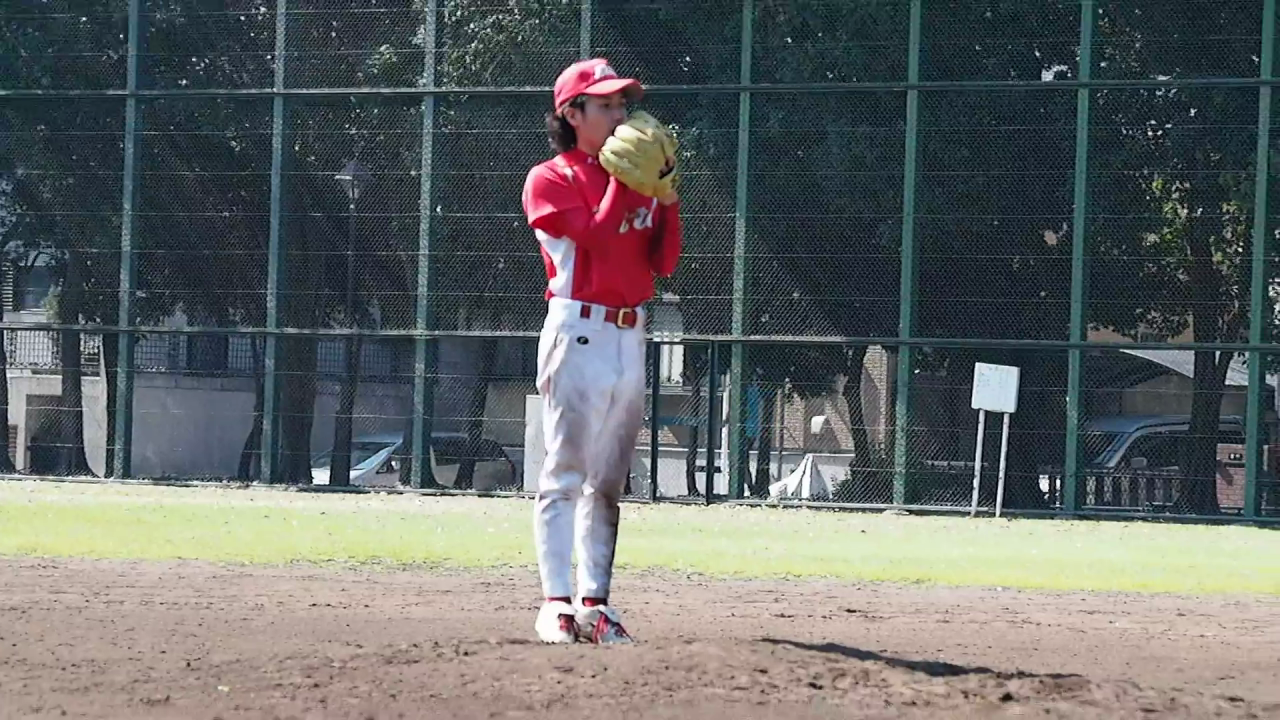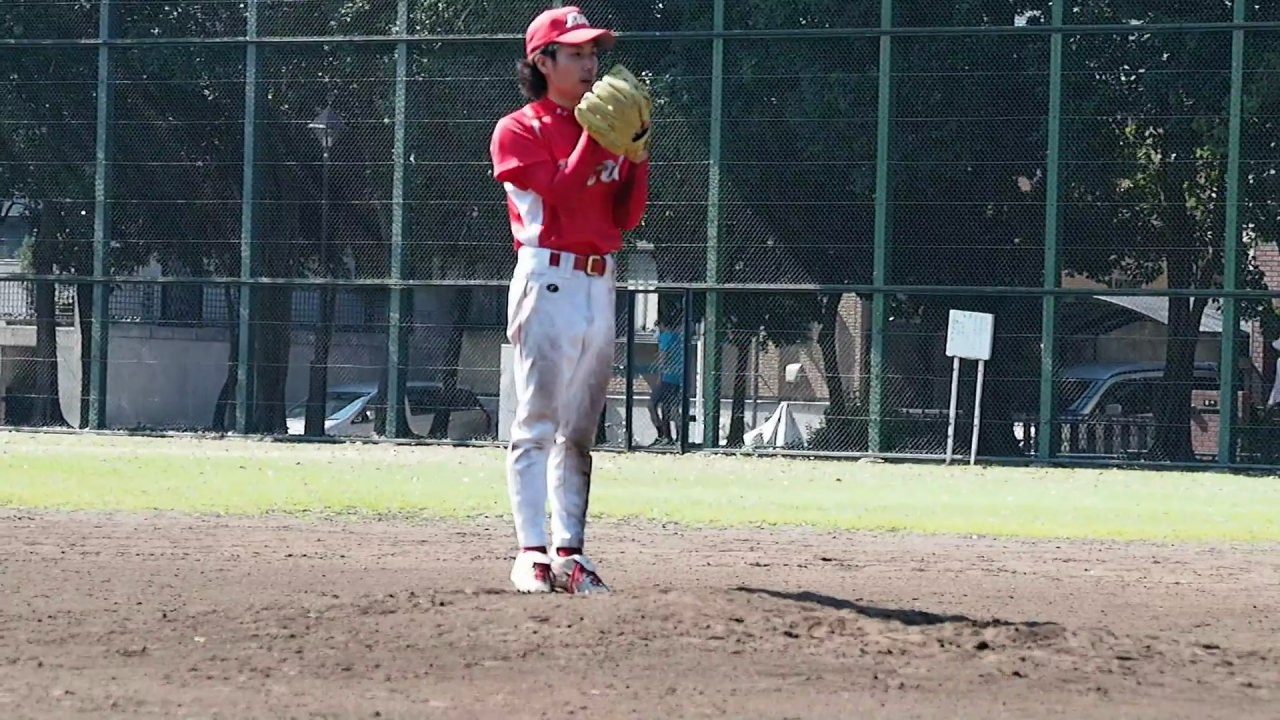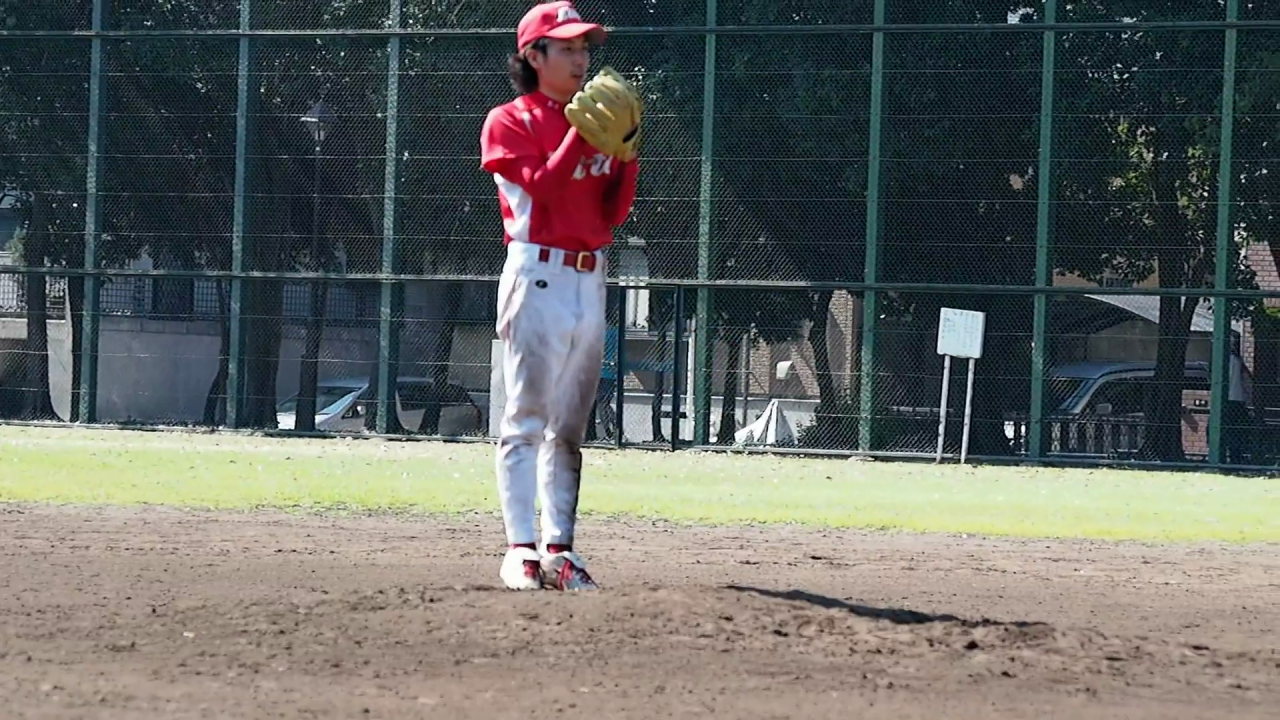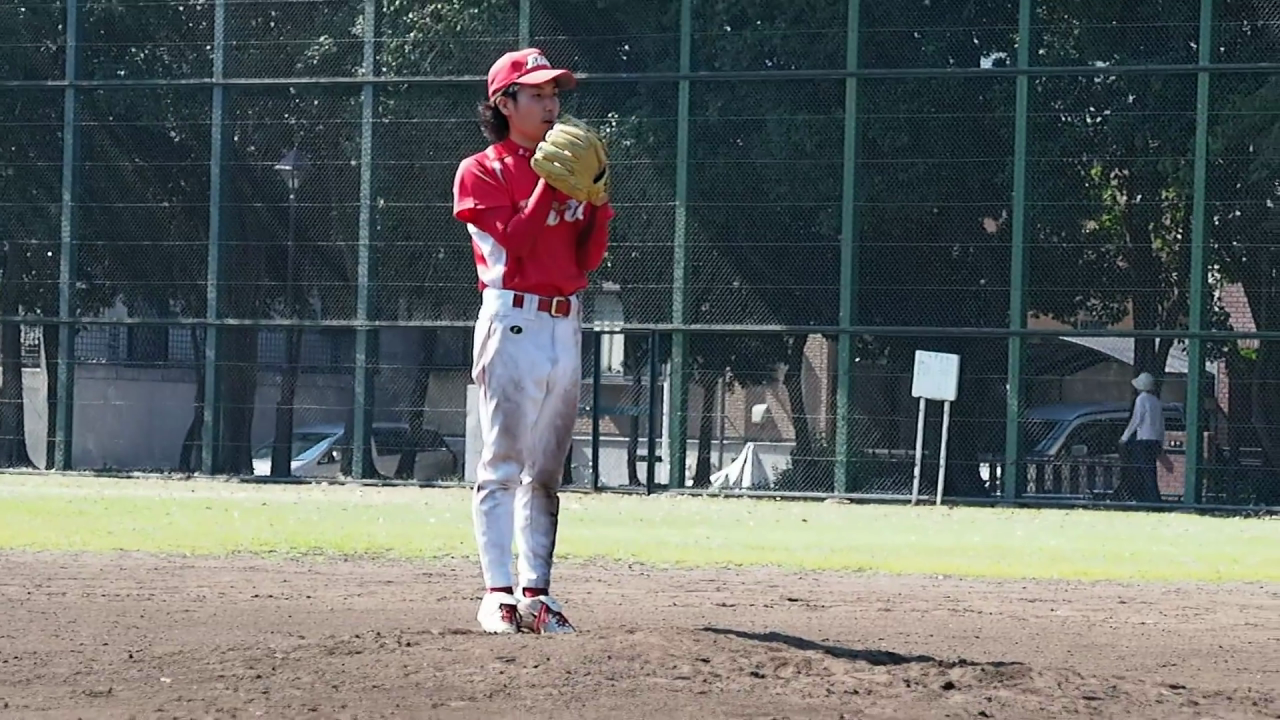
dt=0.5s
person 1, frame 1
left shoulder: (635, 179)
right shoulder: (549, 178)
left elbow: (663, 261)
right elbow: (598, 236)
left wrist: (666, 190)
right wrist: (623, 174)
left hip: (630, 336)
right hip: (579, 332)
left knee: (608, 479)
right knee: (565, 473)
left ankle: (595, 601)
right ankle: (557, 603)
person 1, frame 2
right shoulder: (518, 129)
left elbow: (626, 217)
right elbow: (562, 193)
left wrist: (637, 149)
right wrist: (596, 132)
left hip: (600, 284)
right hip: (549, 281)
left knee: (580, 428)
right knee: (538, 421)
left ankle: (569, 551)
right ankle: (532, 552)
person 1, frame 3
right shoulder: (509, 121)
left elbow: (613, 212)
right elbow: (544, 187)
left wrist: (627, 148)
right wrist: (583, 127)
left hip: (590, 280)
right hip: (538, 276)
left knee: (569, 425)
right knee: (527, 417)
left ankle: (559, 547)
right ankle: (521, 548)
person 1, frame 4
right shoulder: (480, 170)
left elbow: (588, 257)
right elbow: (515, 241)
left wrist: (596, 193)
right wrist: (551, 179)
left hip: (566, 325)
right hip: (513, 323)
left knee: (545, 470)
right knee: (503, 463)
left ankle: (536, 591)
right ankle: (499, 592)
